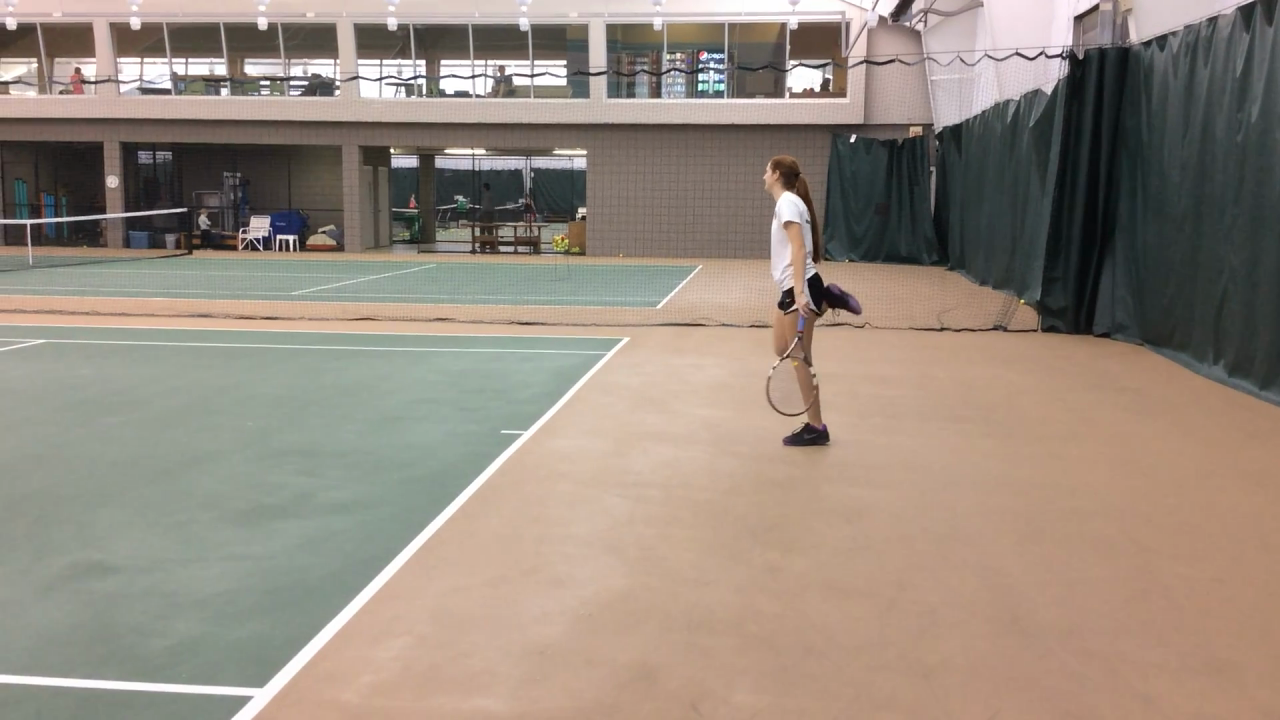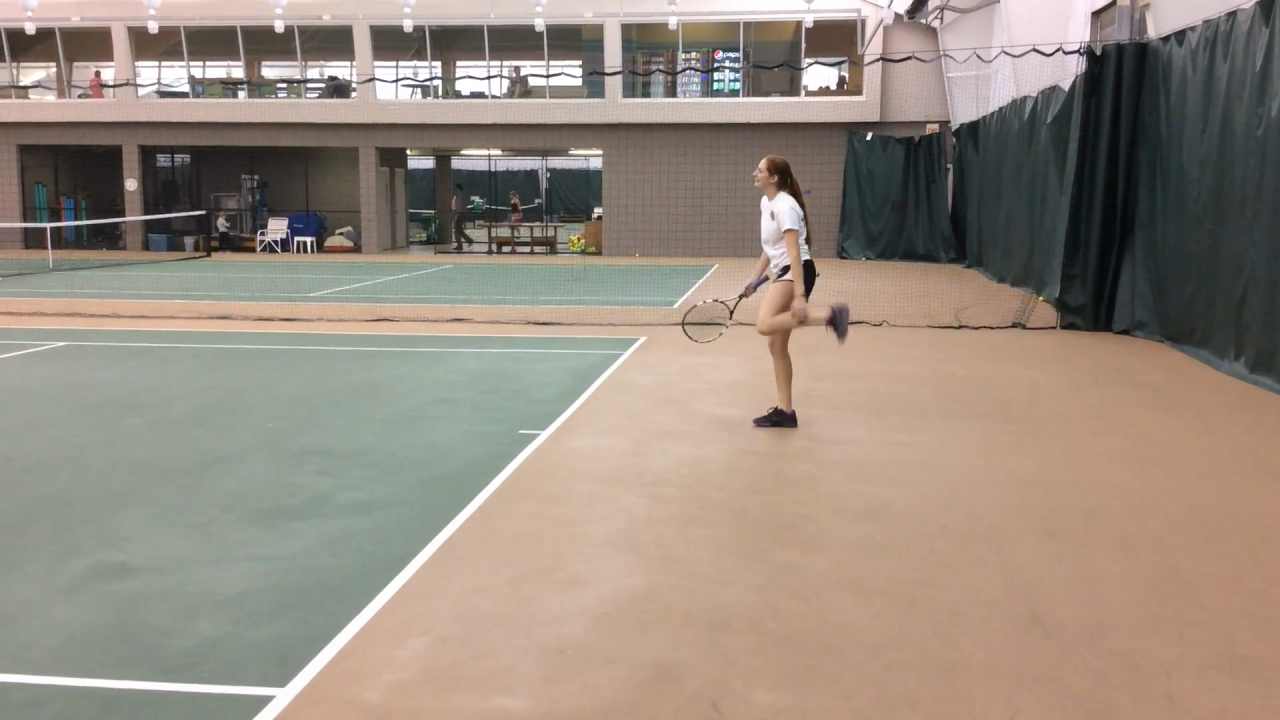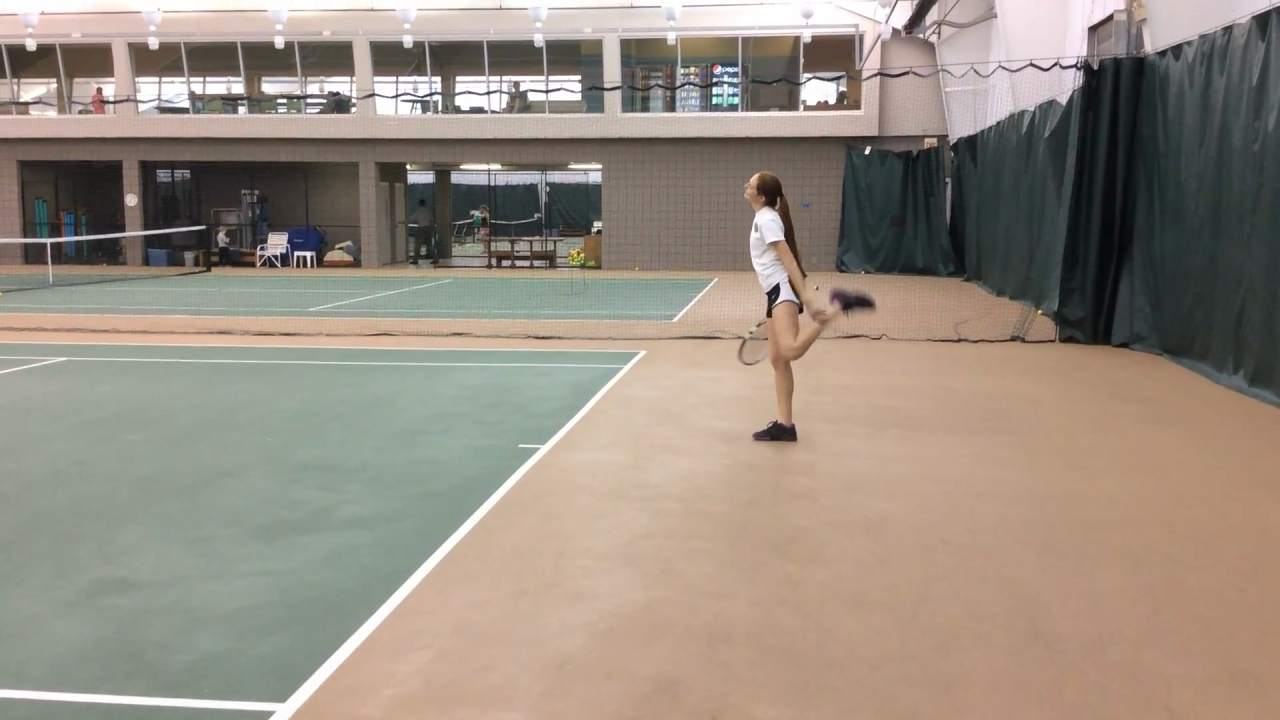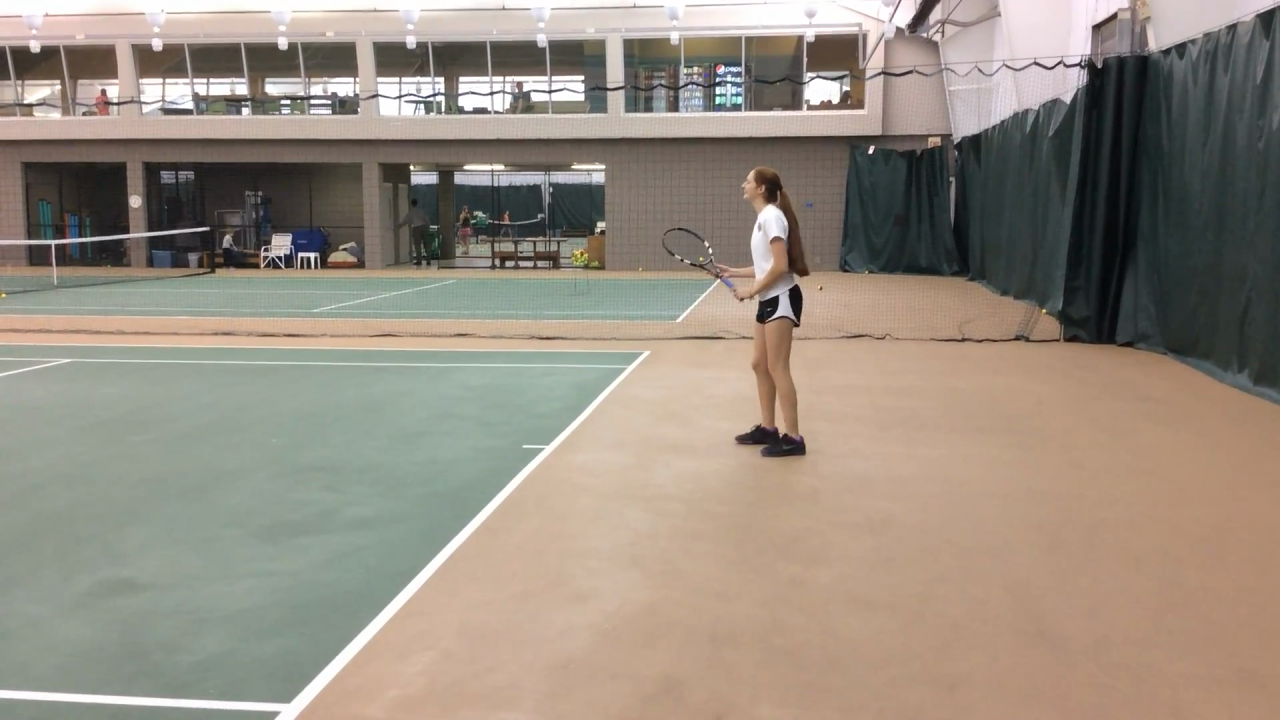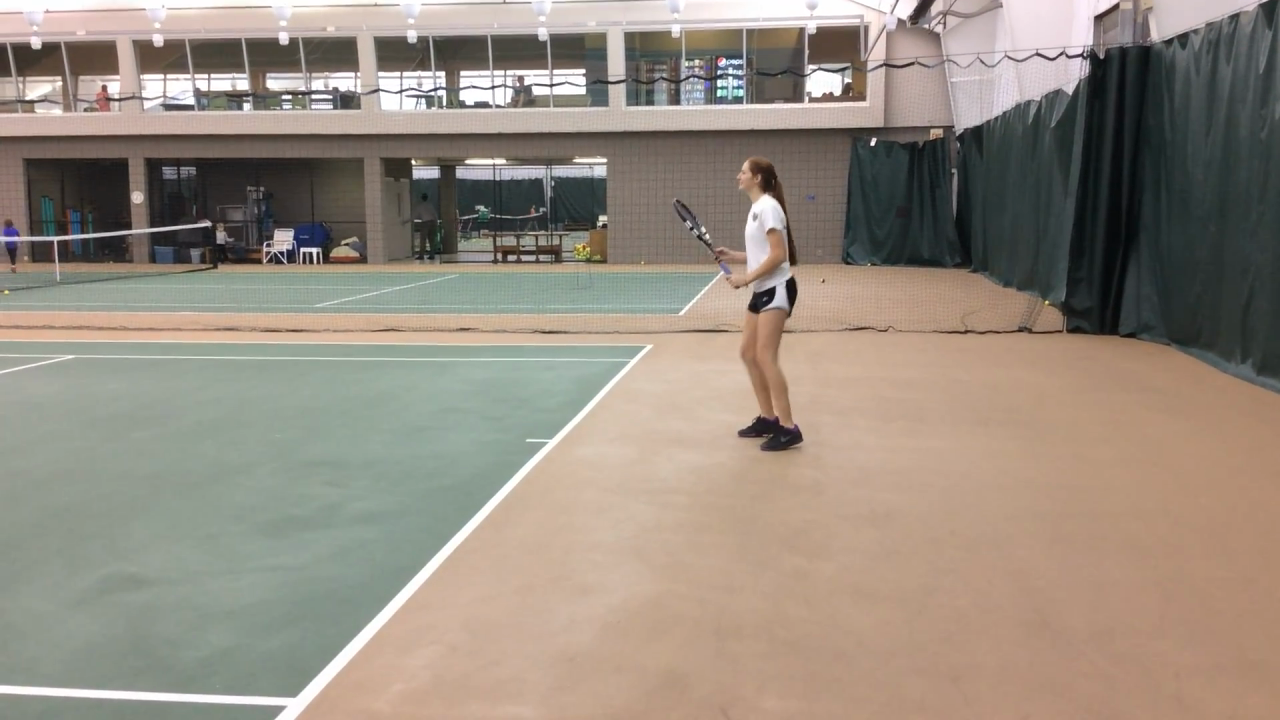
dt=1s
person 1, frame 1
left shoulder: (787, 202)
right shoulder: (789, 201)
left elbow: (799, 249)
left wrist: (799, 291)
left hip: (799, 288)
right hip: (792, 288)
right knee: (782, 350)
left ankle: (816, 428)
right ankle: (826, 300)
person 1, frame 2
left shoulder: (785, 206)
right shoulder: (766, 203)
left elbow: (795, 254)
left wrist: (799, 295)
right wrist: (755, 278)
left hip: (795, 272)
right hip: (782, 274)
left knee: (765, 325)
right knee: (777, 344)
left ankle: (830, 315)
right ankle: (785, 411)
person 1, frame 3
left shoulder: (767, 219)
right shoulder: (763, 217)
left elbow: (789, 261)
left wrist: (807, 299)
left hip: (783, 289)
right hip: (775, 292)
left knee: (791, 350)
right knee: (778, 360)
left ankle: (835, 305)
right ankle: (784, 424)
person 1, frame 4
left shoulder: (771, 216)
right shoulder: (764, 217)
left elbow: (780, 266)
left wrist: (751, 290)
right wrist: (733, 272)
left hip: (781, 299)
right hip: (769, 300)
left knee: (777, 368)
right knee: (759, 365)
left ankle: (793, 439)
right ankle: (767, 428)
person 1, frame 5
left shoulder: (768, 207)
right shoulder: (757, 208)
left elbow: (777, 256)
left wrist: (745, 278)
right wrist: (734, 255)
left hip: (777, 289)
right hip: (762, 291)
left knee: (765, 358)
right knee: (748, 354)
left ankle: (788, 428)
right ankle: (768, 418)
